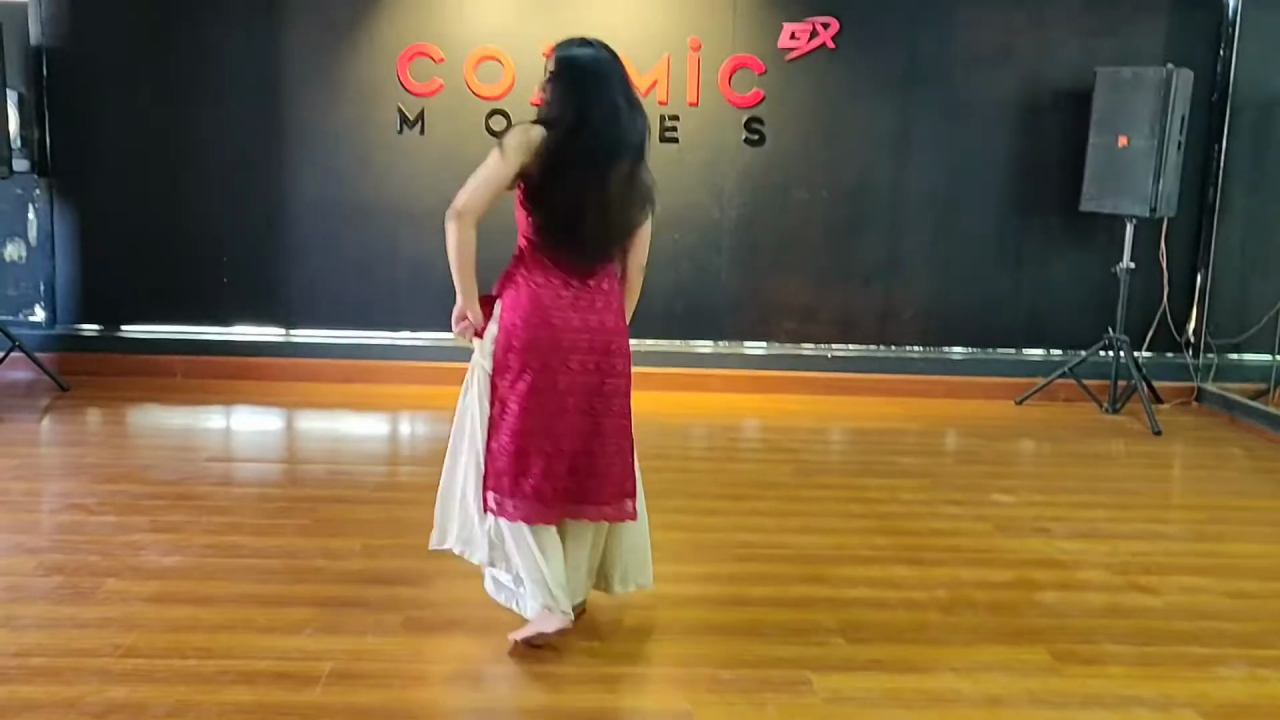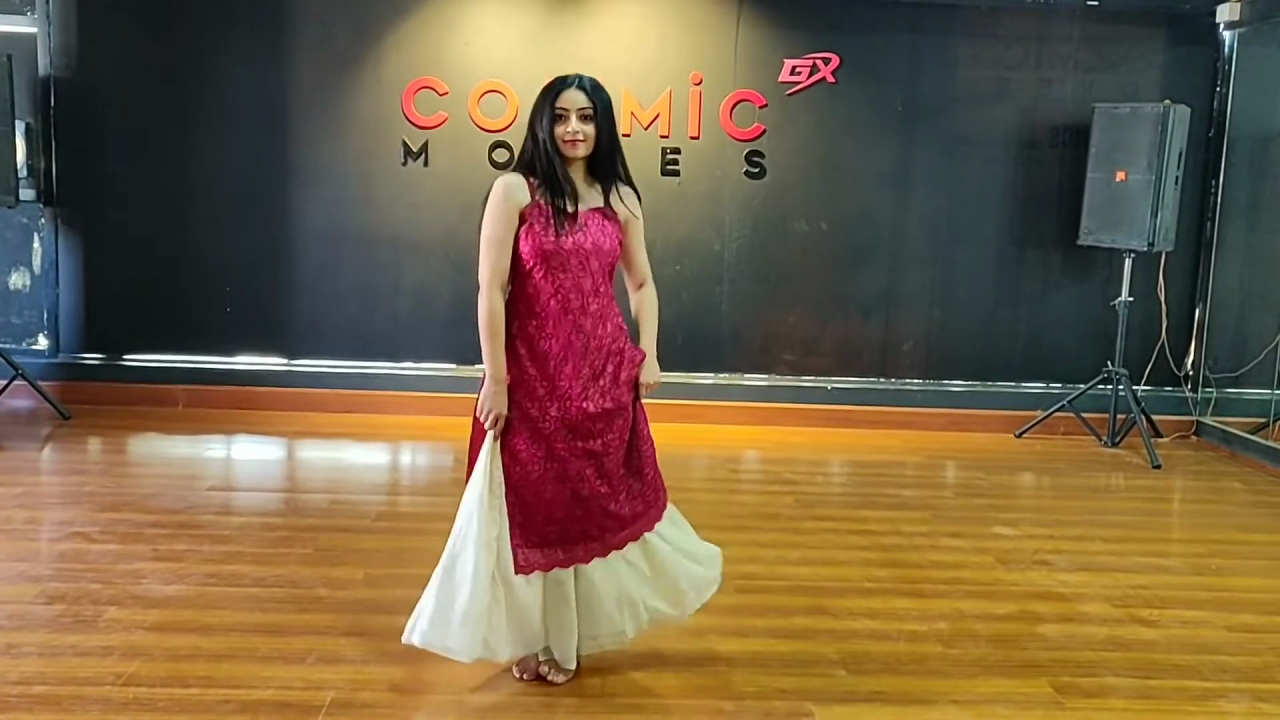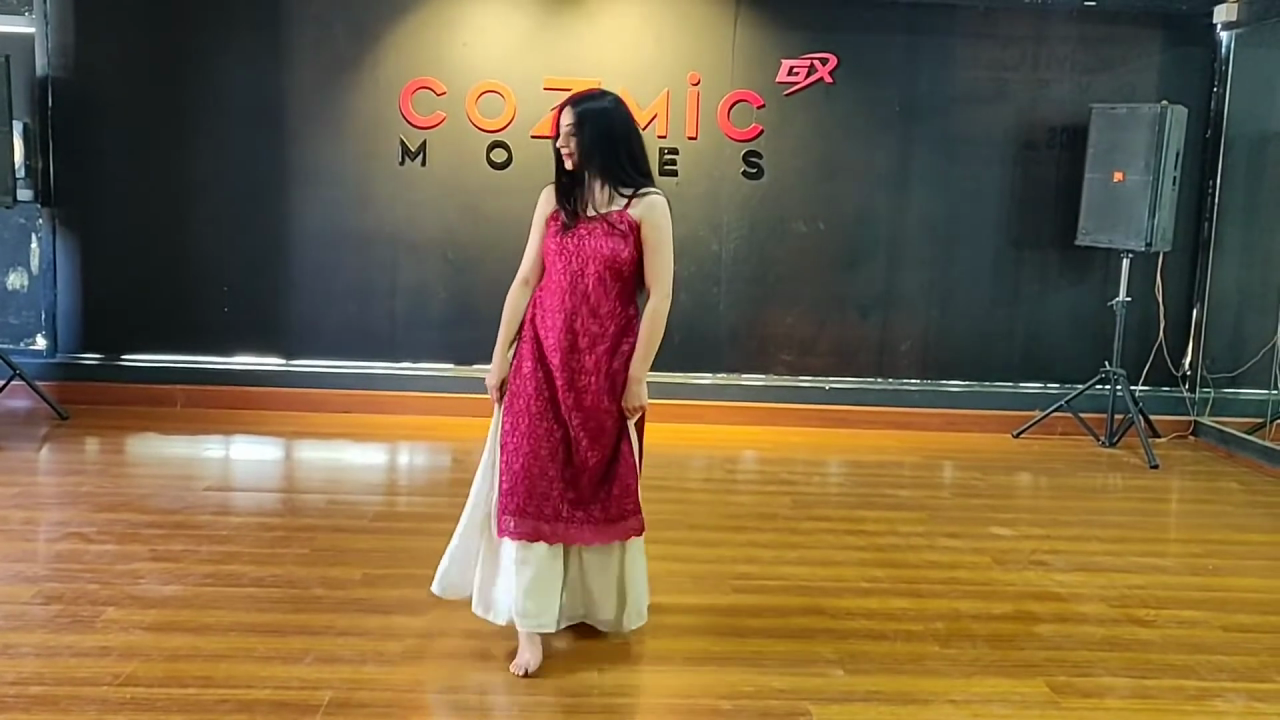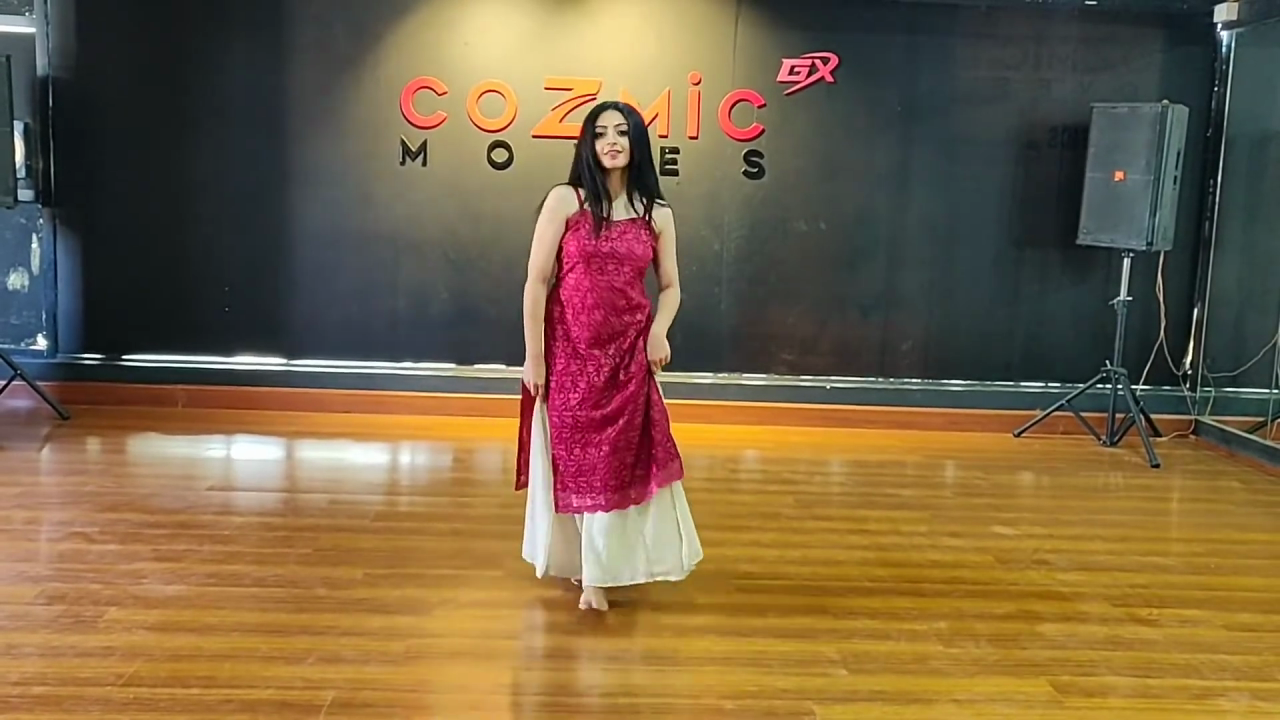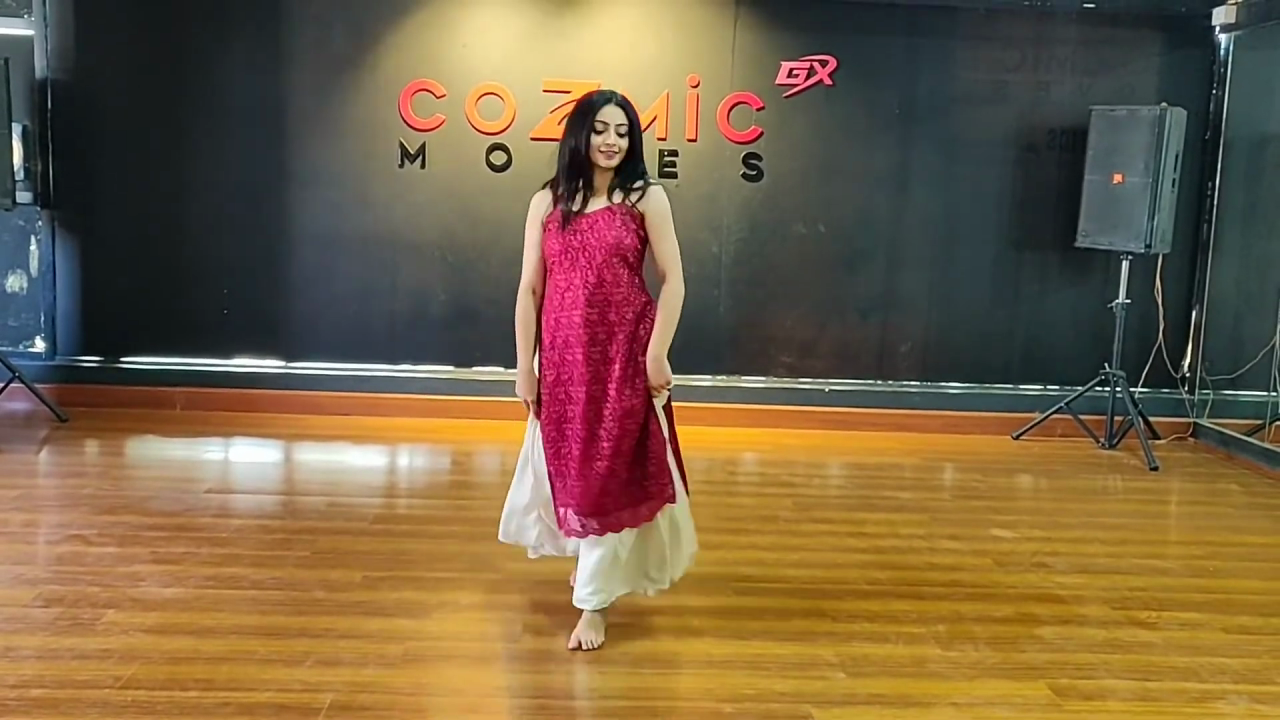
dt=1s
person 1, frame 1
left shoulder: (531, 140)
right shoulder: (628, 158)
left elbow: (463, 212)
right elbow: (636, 261)
left wrist: (468, 297)
left hip: (532, 317)
right hip: (601, 325)
left knee: (521, 458)
right knee: (590, 461)
left ankle: (549, 600)
right ankle: (571, 589)
person 1, frame 2
left shoulder: (620, 200)
right shoulder: (514, 190)
left elbow: (641, 283)
right elbow: (491, 289)
left wrist: (647, 354)
right wrist: (495, 381)
left hip: (606, 377)
right hip: (533, 375)
left knee: (604, 502)
right knee: (533, 505)
left ankle: (578, 634)
right ankle: (535, 638)
person 1, frame 3
left shoulder: (646, 206)
right shoulder: (553, 200)
left elbow: (659, 299)
right elbow: (526, 282)
left wrist: (637, 379)
right wrist: (501, 357)
left hip: (605, 367)
right hip: (542, 363)
left knee: (601, 490)
right knee: (531, 487)
left ankle: (596, 604)
right ankle: (534, 622)
person 1, frame 4
left shoulder: (657, 213)
right shoulder: (564, 200)
left elbow: (670, 286)
right elbow: (537, 280)
left wrist: (659, 332)
right wrist: (534, 355)
left hip: (627, 354)
right hip: (568, 350)
left knee: (619, 459)
right knee: (571, 457)
left ankle: (603, 570)
right ankle: (581, 563)
person 1, frame 5
left shoulder: (645, 198)
right shoulder: (547, 203)
left elbow: (673, 280)
right elbow: (531, 289)
left wrist: (658, 351)
right wrist: (526, 365)
left hip: (624, 358)
right hip: (563, 357)
left knee: (612, 473)
right knee: (565, 466)
left ankle: (592, 603)
right ankle: (582, 558)
